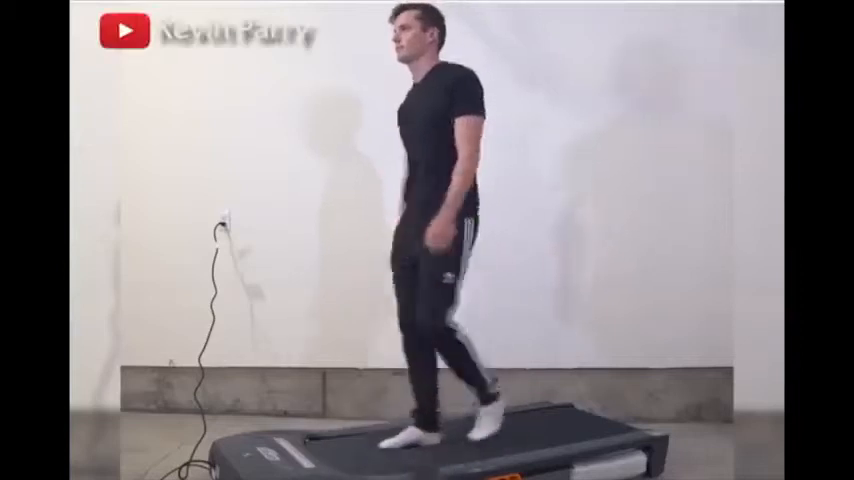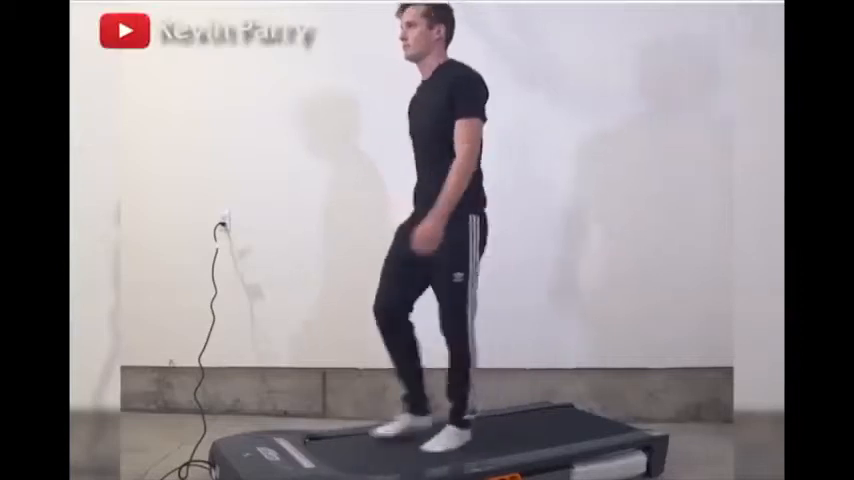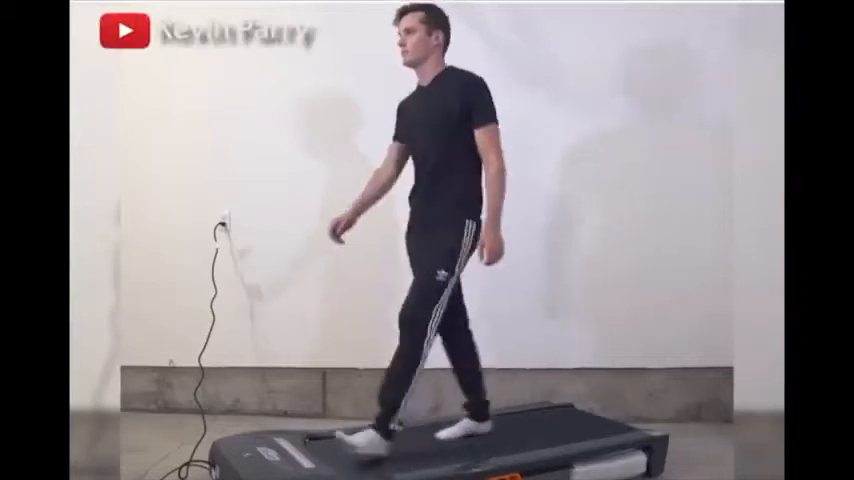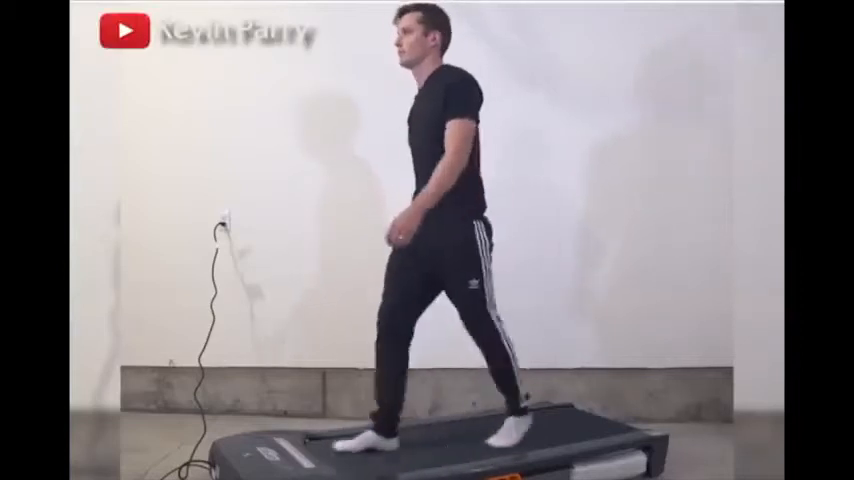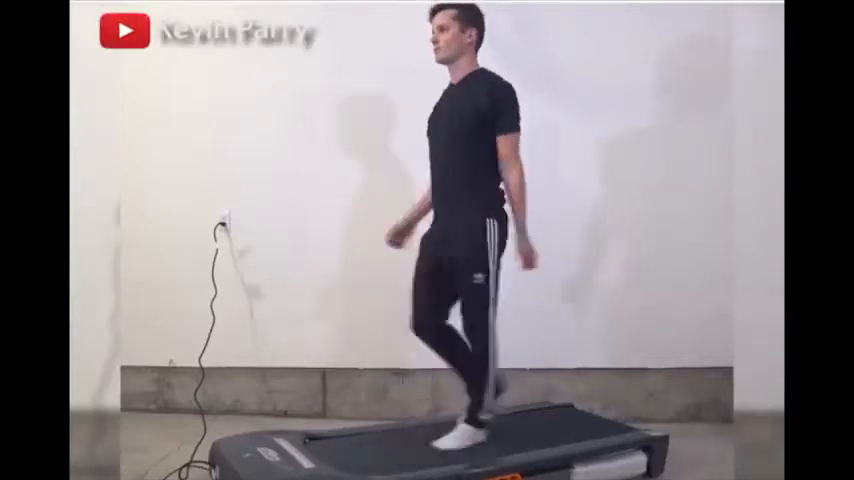
dt=0.4s
person 1, frame 1
left shoulder: (459, 82)
right shoulder: (410, 103)
left elbow: (468, 153)
left wrist: (446, 216)
right wrist: (403, 224)
left hip: (450, 223)
right hip: (414, 227)
left knee: (431, 322)
right knee: (411, 325)
left ankle: (488, 397)
right ankle: (425, 424)
person 1, frame 2
left shoulder: (463, 81)
right shoulder: (419, 97)
left elbow: (466, 157)
left wrist: (438, 219)
right wrist: (423, 218)
left hip: (458, 221)
right hip: (422, 220)
left knee: (455, 324)
right knee: (388, 310)
left ankle: (458, 422)
right ankle: (415, 407)
person 1, frame 3
left shoulder: (467, 87)
right shoulder: (409, 105)
left elbow: (493, 162)
right elbow: (390, 168)
left wrist: (492, 227)
right wrist: (353, 213)
left hip: (455, 222)
right hip: (421, 225)
left knee: (416, 320)
right knee: (449, 323)
left ankle: (383, 430)
right ankle: (478, 414)
person 1, frame 4
left shoulder: (459, 84)
right shoulder: (423, 99)
left elbow: (456, 156)
left wrist: (414, 211)
left hip: (460, 228)
right hip: (425, 228)
left knee: (483, 325)
right knee: (391, 325)
left ankle: (518, 411)
right ankle: (385, 429)
person 1, frame 5
left shoulder: (495, 91)
right shoulder: (445, 101)
left elbow: (511, 166)
left wrist: (523, 236)
right wrist: (410, 220)
left hip: (479, 227)
right hip: (443, 227)
left knee: (478, 324)
right knee: (424, 320)
left ankle: (475, 420)
right ankle: (487, 384)
